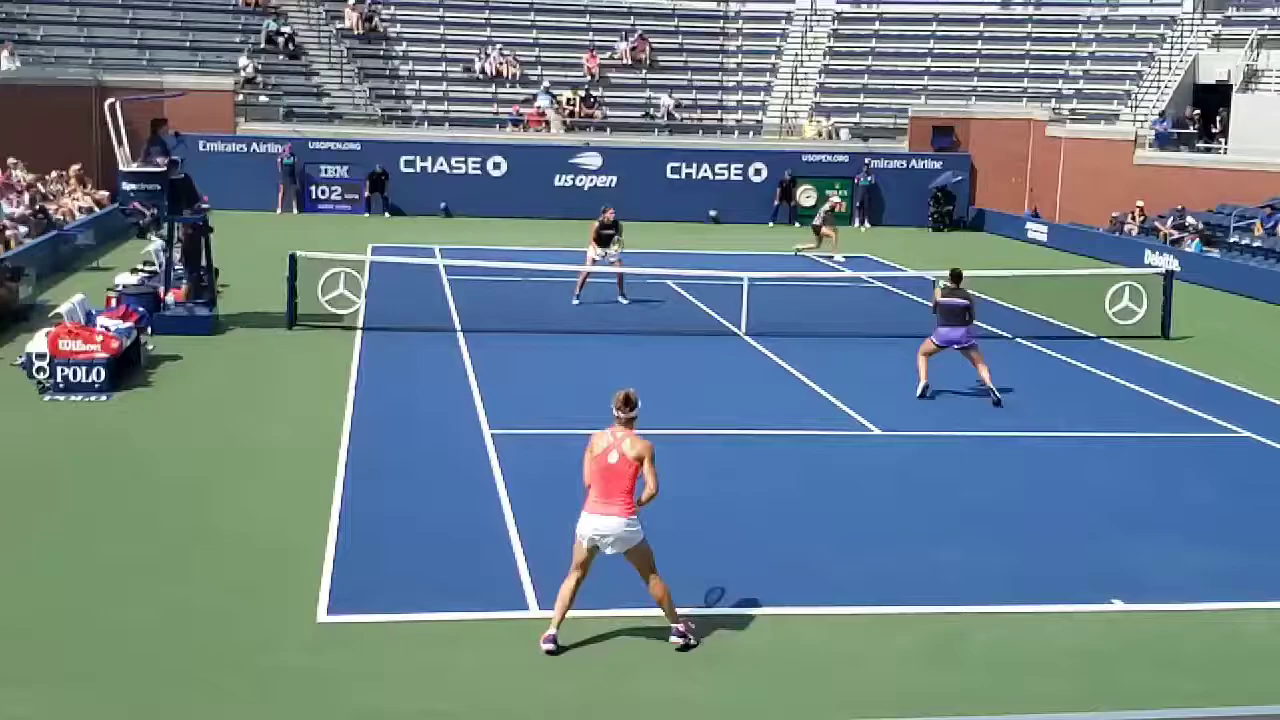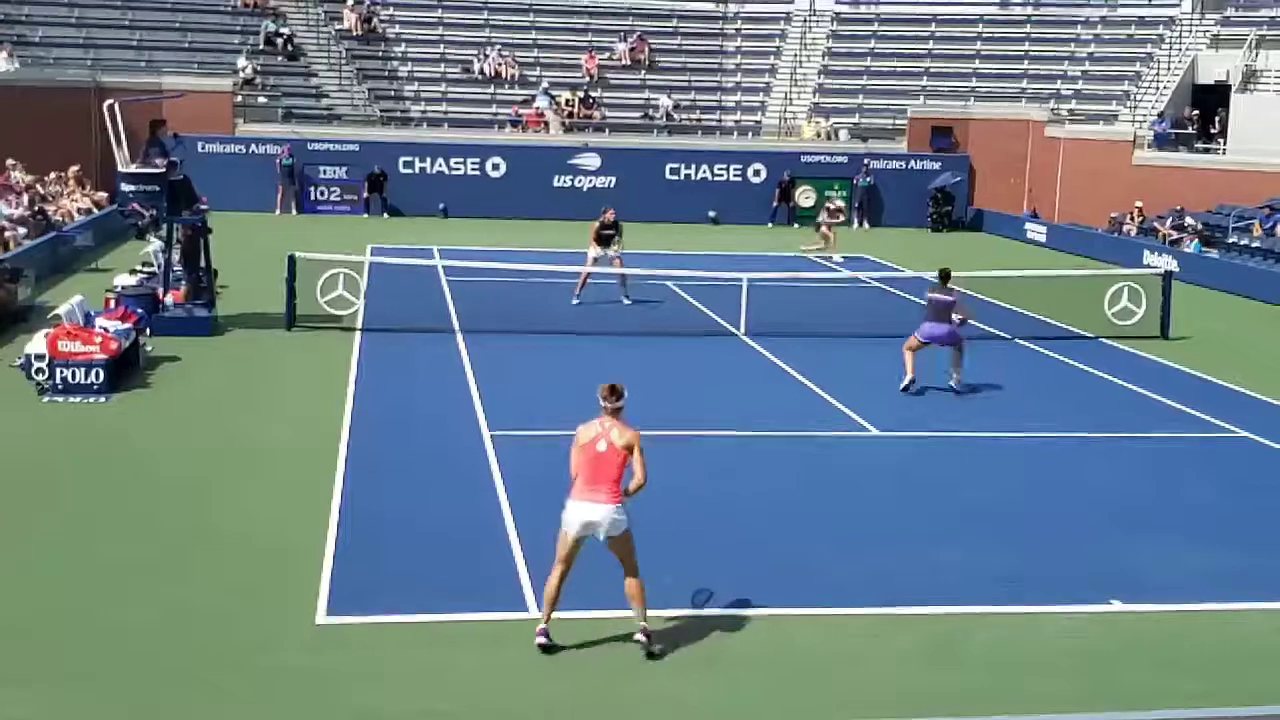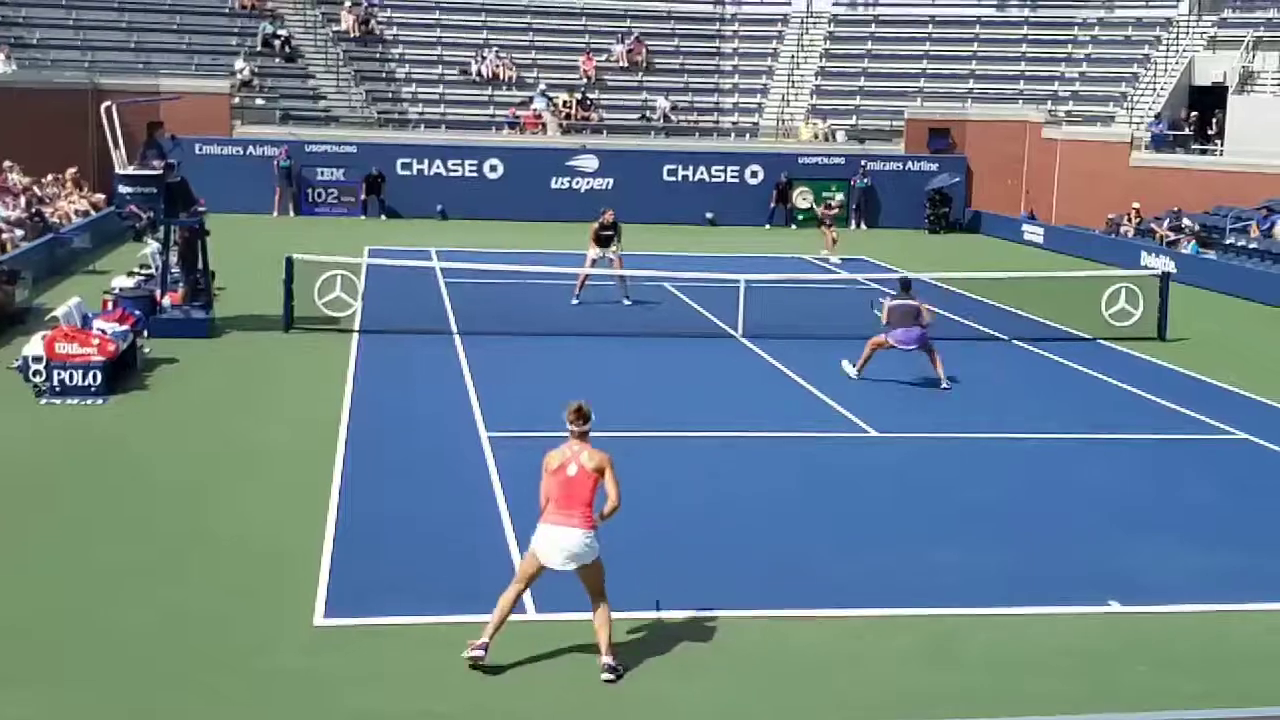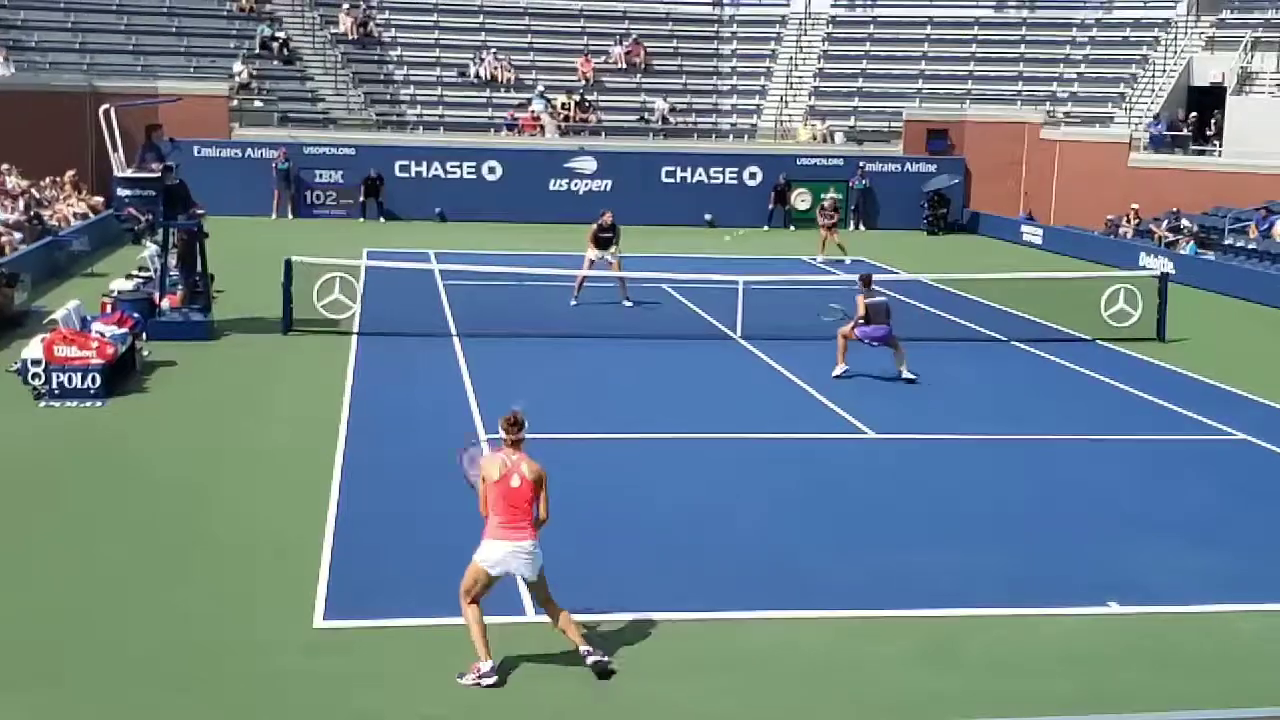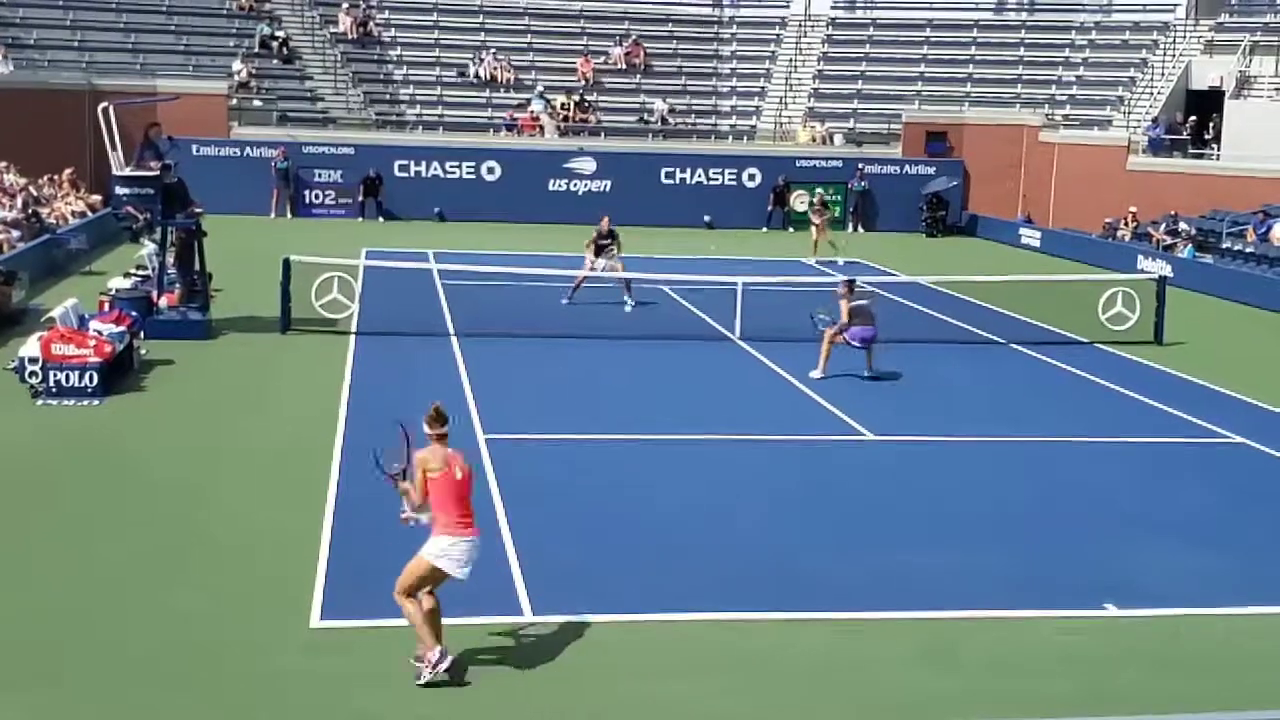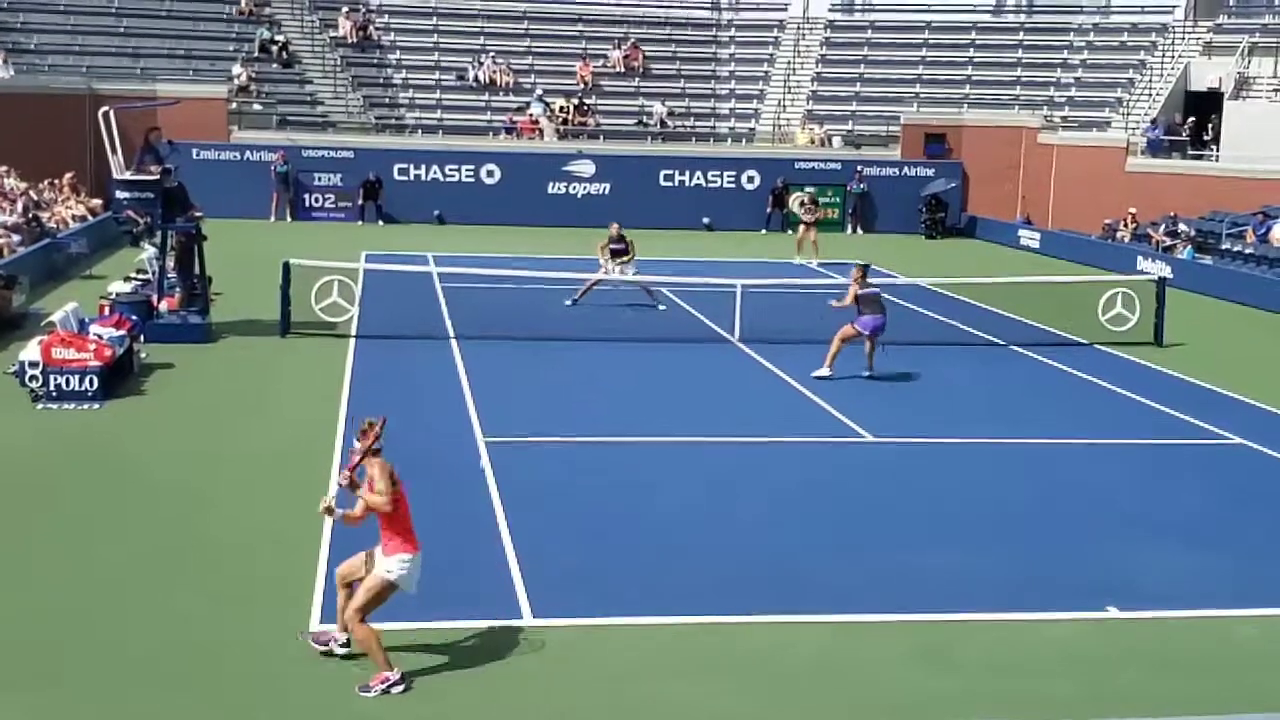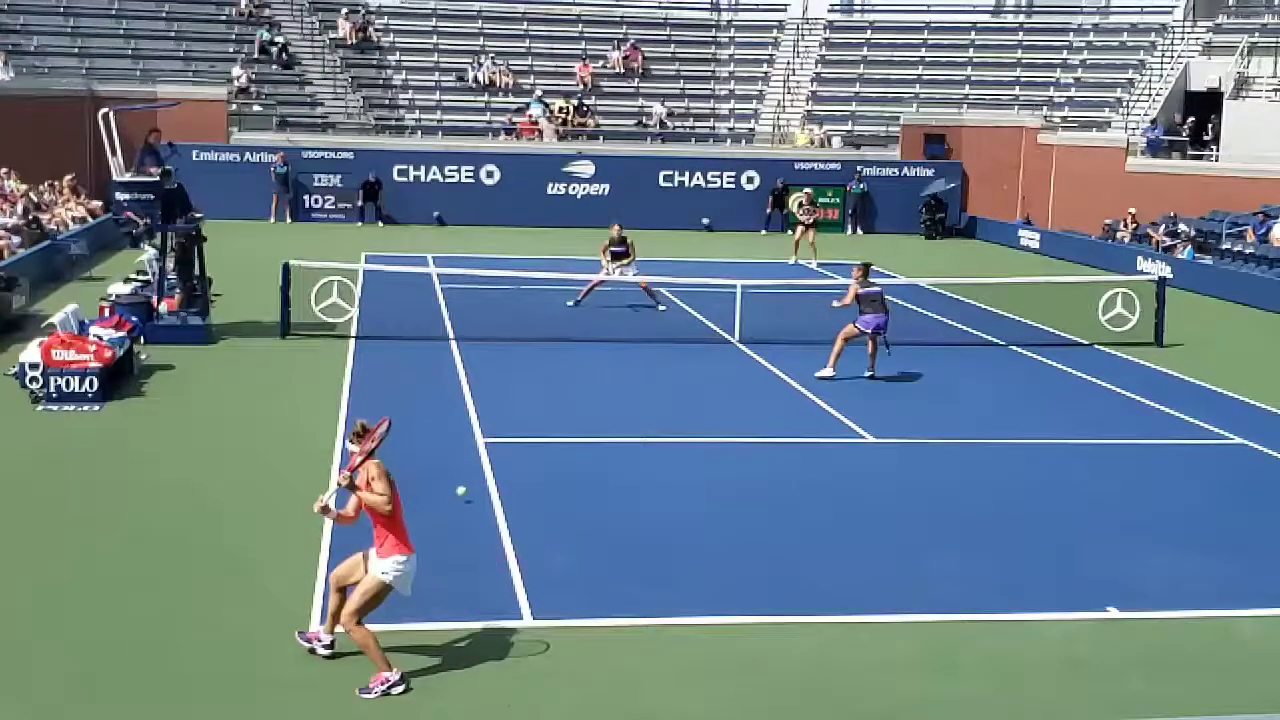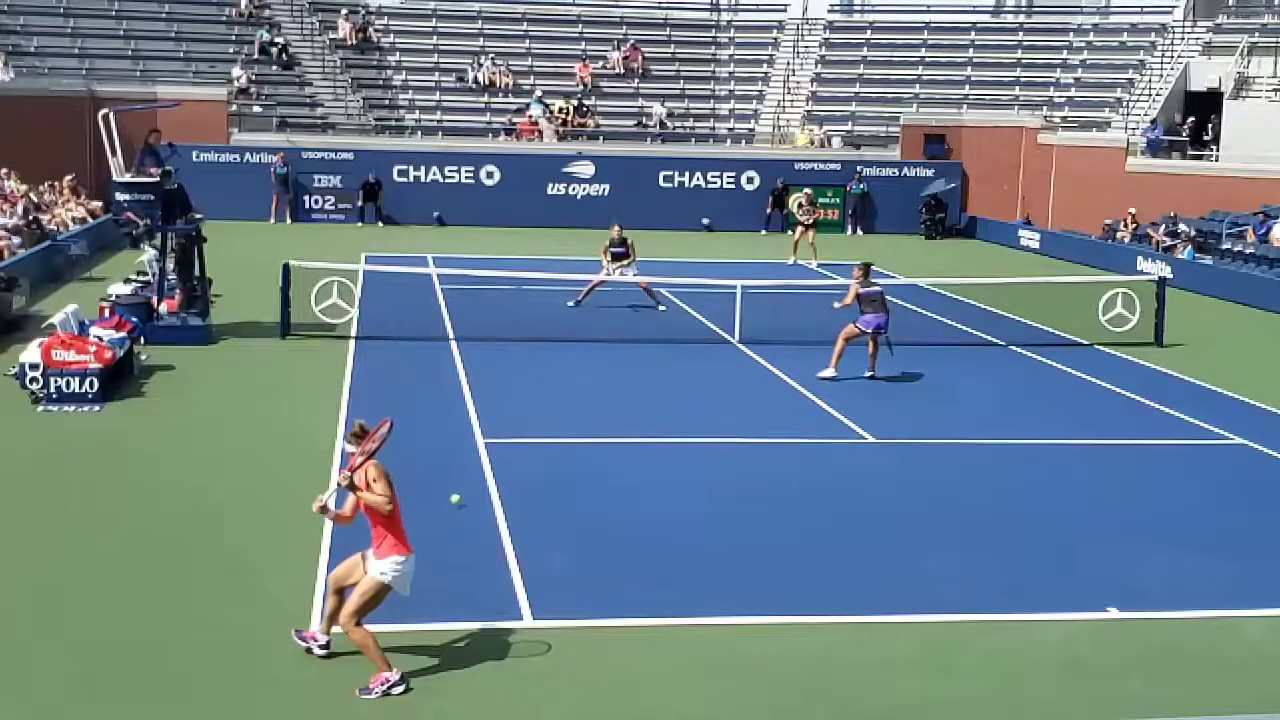
dt=0.2s
person 1, frame 1
left shoulder: (596, 439)
right shoulder: (643, 446)
left elbow: (587, 481)
right elbow: (652, 489)
left hip: (591, 518)
right hip: (623, 522)
left knee: (575, 574)
right knee: (651, 575)
left ankle: (551, 634)
right ankle: (677, 628)
person 1, frame 2
left shoulder: (582, 431)
right shoulder: (632, 436)
left elbow: (575, 474)
right elbow: (640, 479)
left hip: (578, 507)
right hip: (609, 510)
left knee: (560, 568)
right knee: (632, 570)
left ankle: (543, 629)
right ankle: (643, 628)
person 1, frame 3
left shoulder: (551, 457)
right shoulder: (601, 459)
left elbow: (544, 503)
right elbow: (613, 502)
right wrist: (598, 518)
left hip: (548, 533)
right hip: (580, 536)
left knee: (516, 588)
right knee: (598, 598)
left ankle: (483, 643)
right ankle: (607, 661)
person 1, frame 4
left shoulder: (486, 464)
right shoulder: (536, 469)
left elbow: (485, 511)
right elbow: (542, 517)
left hip: (494, 546)
right hip: (526, 547)
left knee: (468, 599)
right knee: (546, 602)
left ankle: (485, 666)
right ankle: (588, 651)
person 1, frame 5
left shoulder: (422, 456)
right shoulder: (460, 459)
left elbow: (419, 500)
left wrist: (403, 487)
right wrist: (419, 514)
left hip: (449, 540)
right hip: (465, 538)
left knee: (402, 593)
right knee: (423, 586)
left ankle: (436, 654)
right ankle: (433, 649)
person 1, frame 6
left shoulder: (378, 467)
right shoulder: (371, 472)
left elbow: (387, 505)
right elbow: (358, 517)
left wrist: (356, 489)
right wrist: (334, 512)
left hip: (400, 558)
right hip: (388, 552)
left knee: (352, 616)
right knee: (342, 575)
left ankle: (390, 676)
right ankle: (341, 638)
person 1, frame 7
left shoulder: (374, 468)
right shoulder: (361, 473)
left elbow: (387, 505)
right elbow: (350, 517)
left wrist: (354, 490)
right wrist: (328, 512)
left hip: (394, 559)
right hip: (381, 553)
left knee: (349, 619)
right knee: (336, 579)
left ankle: (390, 677)
right ankle: (325, 639)
person 1, frame 8
left shoulder: (372, 468)
right shoulder: (359, 473)
left elbow: (386, 505)
right elbow: (347, 517)
left wrist: (354, 490)
right wrist: (326, 511)
left hip: (393, 559)
right hip: (379, 553)
left knee: (348, 620)
right knee: (335, 580)
left ankle: (390, 677)
right ankle: (321, 638)
